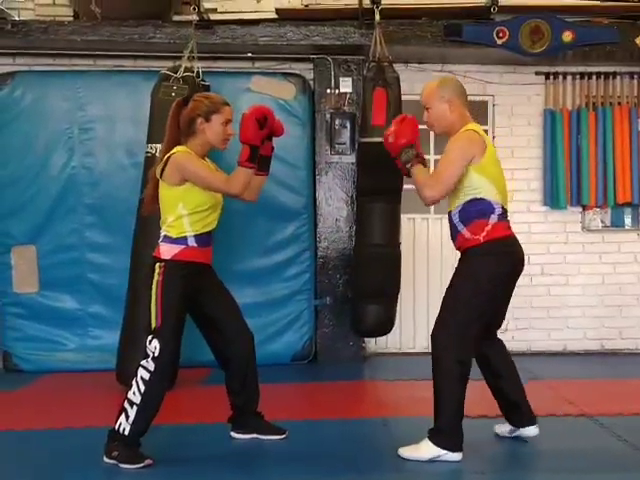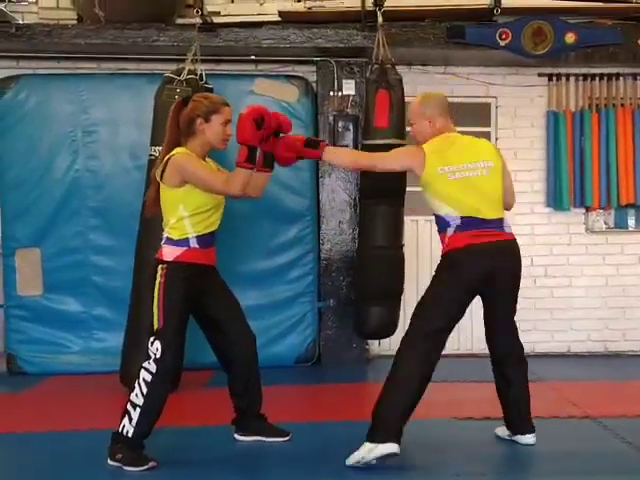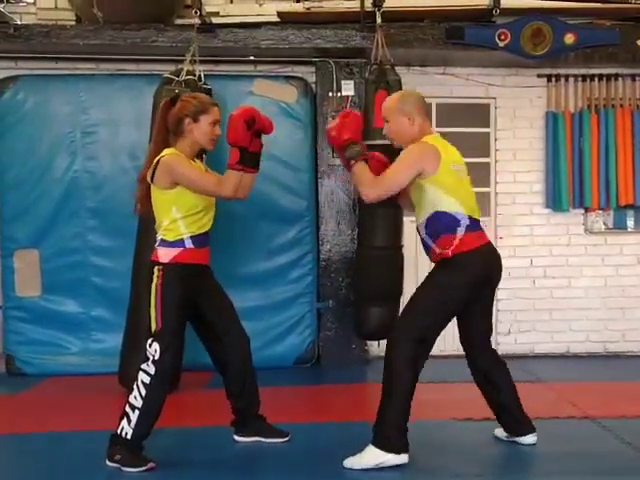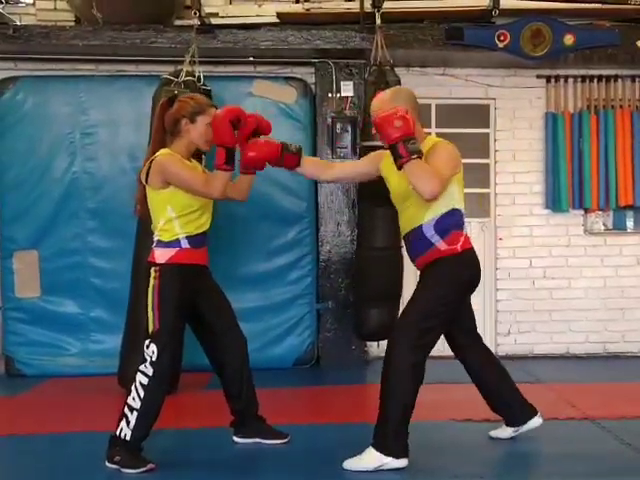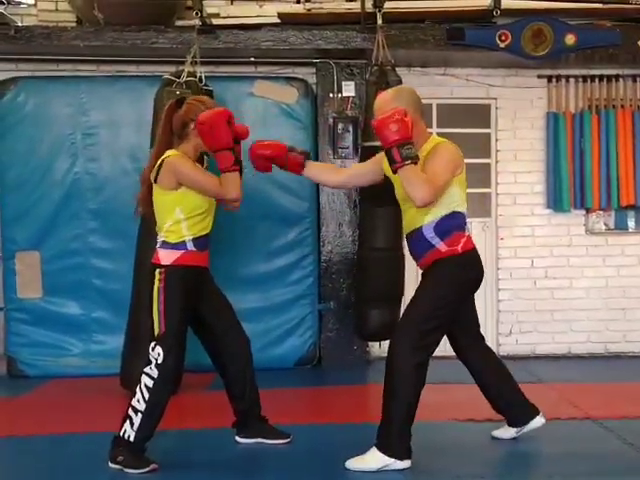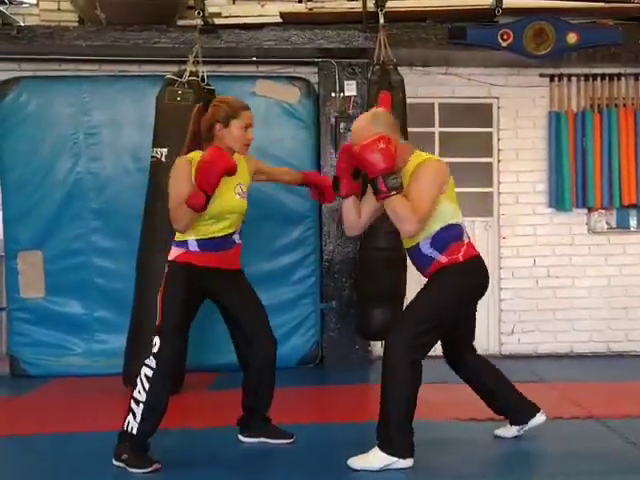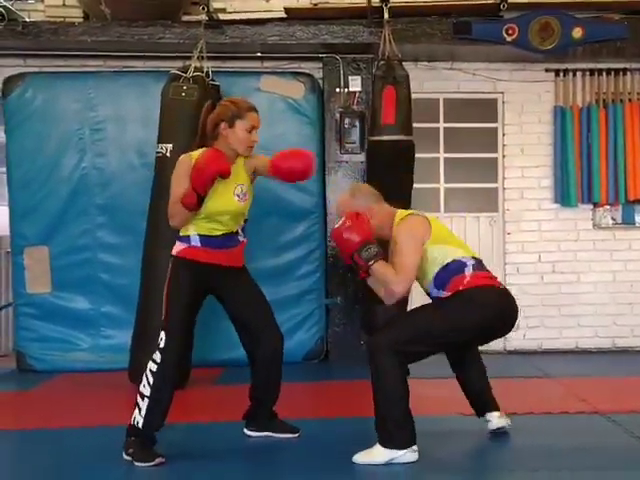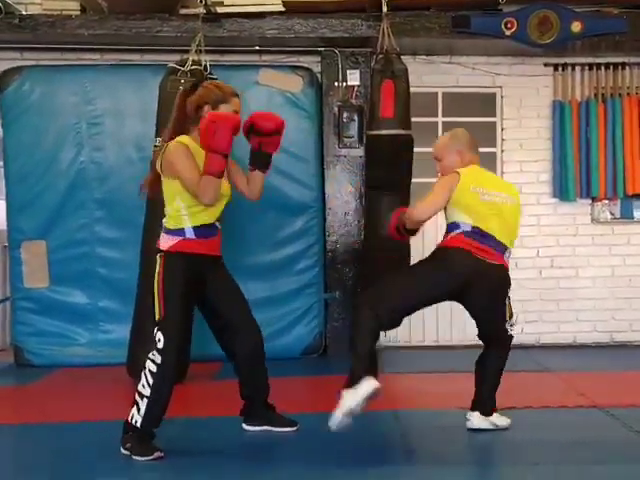
dt=0.3s
person 1, frame 1
left shoulder: (204, 164)
right shoulder: (180, 159)
left elbow: (250, 194)
right elbow: (234, 186)
left wrist: (264, 150)
right wrist: (251, 145)
left hip: (201, 268)
right hip: (173, 269)
left knee: (239, 340)
right knee: (161, 356)
left ankle: (246, 419)
right ankle: (120, 442)
person 1, frame 2
left shoulder: (206, 164)
right shoulder: (180, 161)
left elbow: (253, 189)
right elbow: (234, 187)
left wrist: (266, 144)
right wrist: (248, 144)
left hip: (205, 269)
right hip: (177, 270)
left knee: (242, 341)
right knee: (164, 357)
left ankle: (249, 421)
right ankle: (124, 444)
person 1, frame 3
left shoulder: (194, 164)
right shoulder: (170, 162)
left elbow: (241, 191)
right elbow: (226, 190)
left wrist: (252, 146)
right wrist: (238, 146)
left hip: (199, 270)
right hip: (173, 271)
left knee: (235, 343)
right knee: (163, 359)
left ankle: (248, 422)
right ankle: (123, 445)
person 1, frame 4
left shoulder: (191, 165)
right shoulder: (164, 162)
left elbow: (239, 192)
right elbow: (215, 190)
left wrist: (248, 146)
right wrist: (223, 146)
left hip: (197, 269)
right hip: (170, 271)
left knee: (232, 344)
right knee: (160, 358)
left ankle: (247, 423)
right ankle: (122, 446)
person 1, frame 5
left shoulder: (192, 165)
right shoulder: (174, 162)
left elbow: (232, 200)
right elbow: (231, 193)
left wrist: (232, 149)
right wrist: (224, 148)
left hip: (197, 271)
right hip: (174, 271)
left knee: (235, 344)
right knee: (166, 359)
left ankle: (249, 423)
right ankle: (125, 447)
person 1, frame 6
left shoulder: (245, 164)
right shoulder: (186, 164)
left elbow: (281, 172)
right elbow: (180, 222)
left wrist: (311, 178)
right wrist: (206, 184)
left hip: (228, 268)
right hip: (186, 268)
left knee: (262, 342)
right knee: (165, 354)
left ankle: (254, 423)
right ankle: (130, 444)
person 1, frame 7
left shoulder: (249, 163)
right shoulder: (190, 162)
left elbow: (279, 164)
right elbow: (177, 221)
left wrist: (296, 161)
right wrist: (200, 186)
left hip: (231, 267)
right hip: (191, 262)
left knee: (269, 340)
right knee: (171, 349)
left ankle: (261, 417)
right ankle: (139, 437)
person 1, frame 8
left shoulder: (215, 151)
right shoulder: (178, 149)
left elbow: (253, 193)
right elbow: (207, 196)
left wrist: (263, 150)
right wrist: (218, 148)
left hip: (209, 258)
right hip: (178, 258)
left knee: (246, 333)
right knee: (170, 345)
left ankle: (257, 411)
right ankle: (136, 433)
person 2, frame 1
left shoulder: (466, 139)
right shoulder: (470, 141)
left elbow: (431, 193)
right elbow: (438, 188)
left wrist: (408, 155)
right wrist: (411, 157)
left hip: (487, 254)
right hip: (499, 252)
left knee: (449, 341)
right knee: (484, 338)
left ankle: (446, 441)
right ankle: (521, 418)
person 2, frame 2
left shoulder: (423, 154)
right shoulder: (490, 150)
left elbow: (360, 160)
right elbow: (509, 200)
left wrist: (309, 147)
left hip: (465, 259)
right hip: (505, 253)
left knee: (420, 342)
right knee: (504, 339)
left ankle: (384, 435)
right ankle: (520, 425)
person 2, frame 3
left shoulder: (422, 150)
right shoulder: (435, 151)
left elbow: (372, 192)
right elbow: (419, 203)
left wrist: (351, 150)
right wrist: (374, 162)
left hip: (459, 264)
right hip: (482, 259)
left knee: (405, 341)
right knee: (478, 347)
left ankle: (390, 444)
right ankle: (518, 426)
person 2, frame 4
left shoulder: (442, 150)
right shoulder: (385, 159)
left elbow: (429, 189)
right elbow: (332, 172)
left wrist: (403, 146)
right wrist: (284, 155)
left hip: (452, 265)
right hip: (443, 268)
left knee: (404, 346)
right knee: (467, 344)
left ankle: (389, 449)
right ankle: (521, 414)
person 2, frame 5
left shoulder: (445, 151)
right shoulder: (394, 158)
left elbow: (423, 196)
right elbow: (339, 178)
left wrist: (400, 150)
right wrist: (288, 158)
left hip: (455, 265)
right hip: (446, 268)
left knee: (407, 346)
right knee: (469, 344)
left ankle: (393, 450)
right ankle: (523, 414)
person 2, frame 6
left shoulder: (427, 168)
right shoulder: (389, 174)
left elbow: (410, 225)
right elbow: (353, 228)
left wrist: (383, 178)
right wrist: (347, 182)
left hip: (460, 272)
right hip: (455, 275)
left knee: (400, 343)
right knee: (460, 353)
left ankle: (395, 448)
right ankle: (522, 413)
person 2, frame 7
left shoulder: (408, 225)
right shoulder: (393, 233)
left elbow: (399, 289)
right elbow: (390, 297)
left wrist: (366, 252)
right wrist: (361, 260)
left hip: (477, 305)
right hip: (497, 305)
left knee: (382, 345)
right knee: (457, 344)
left ankle: (397, 443)
right ankle: (491, 412)
person 2, frame 8
left shoulder: (455, 179)
right shoulder: (510, 192)
left elbow: (418, 214)
left wrist: (403, 224)
left hip: (451, 263)
right hip: (492, 275)
left knee: (368, 314)
right knee: (497, 339)
left ankle: (361, 381)
right ankle: (482, 411)
